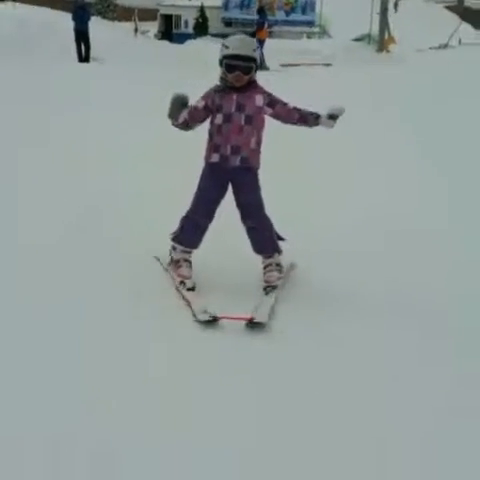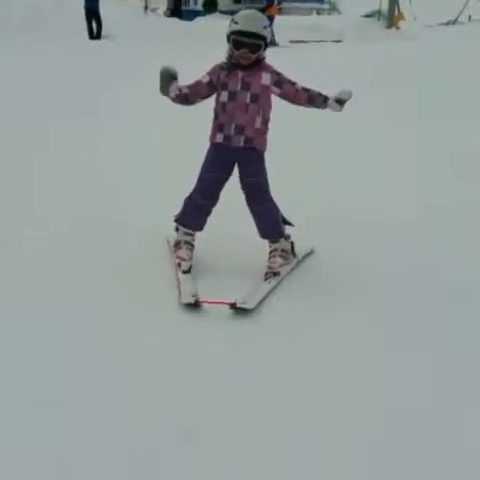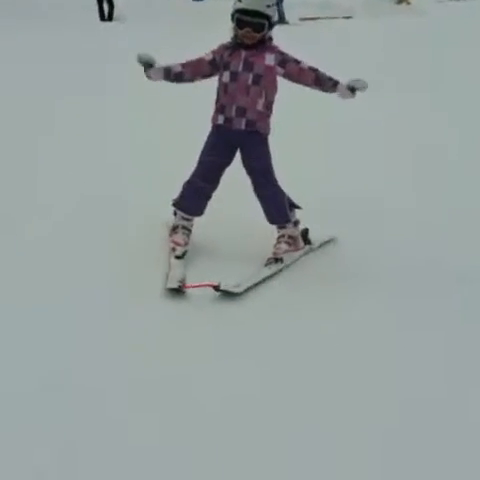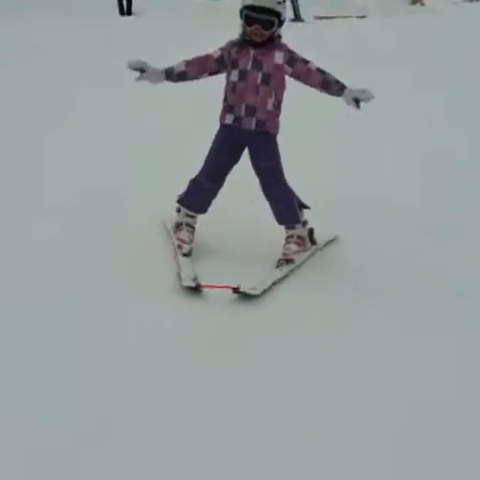
dt=0.2s
person 1, frame 1
left shoulder: (261, 96)
right shoulder: (215, 95)
left elbow: (290, 113)
right elbow: (191, 119)
left wrist: (322, 119)
right wrist: (178, 114)
left hip: (247, 166)
right hip: (216, 164)
left knee: (254, 215)
right knee: (200, 211)
left ankle: (272, 260)
right ankle: (180, 255)
person 1, frame 2
left shoulder: (269, 75)
right shoulder: (220, 72)
left elbow: (297, 93)
right elbow: (193, 92)
left wrist: (329, 102)
right wrist: (172, 89)
left hip: (252, 147)
right hip: (220, 144)
left knee: (259, 198)
right knee: (204, 193)
left ankle: (280, 244)
right ankle: (184, 238)
person 1, frame 3
left shoulder: (274, 56)
right shoulder: (225, 52)
left elbow: (306, 73)
right elbow: (195, 68)
left wrist: (339, 87)
right wrist: (161, 72)
left hip: (256, 131)
right hip: (223, 127)
left knee: (265, 183)
right knee: (203, 177)
left ankle: (289, 230)
right ankle: (182, 221)
person 1, frame 4
left shoulder: (282, 54)
right shoulder: (232, 49)
left elbow: (312, 73)
right elbow: (201, 65)
left wrist: (344, 91)
right wrist: (161, 73)
left hip: (263, 130)
right hip: (230, 126)
left knee: (274, 182)
right knee: (209, 176)
left ankle: (298, 230)
right ankle: (185, 219)
